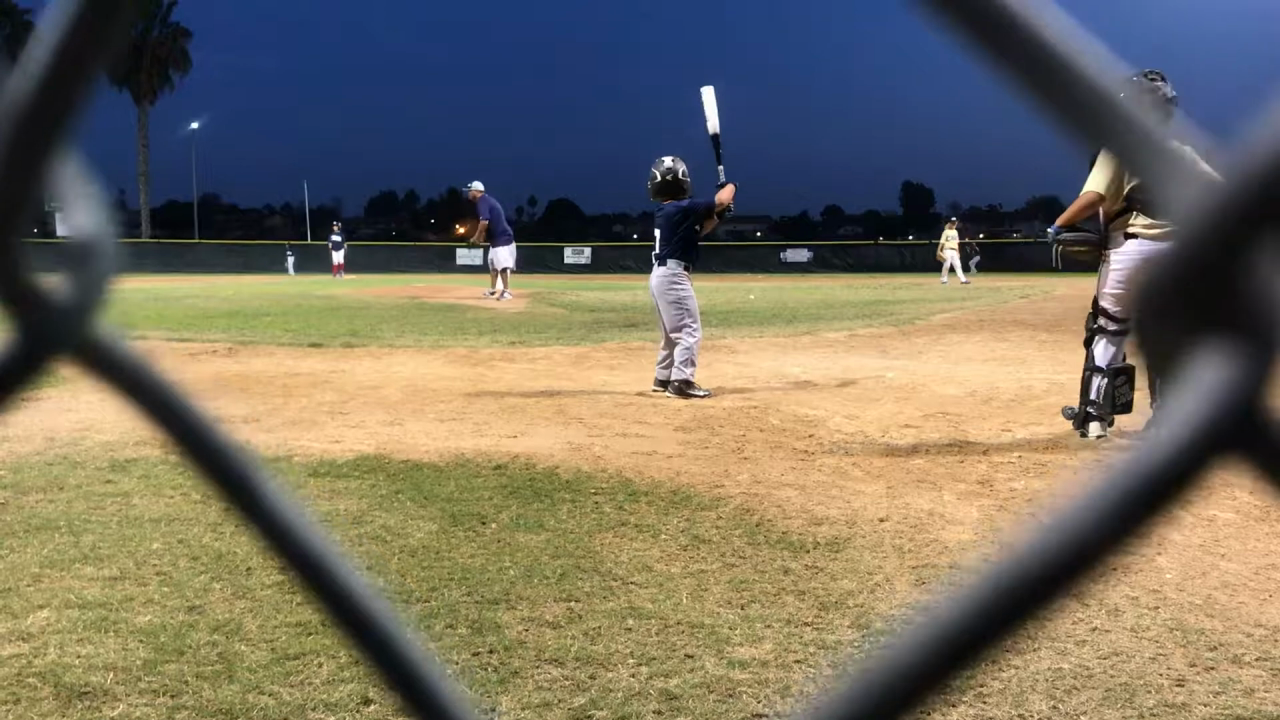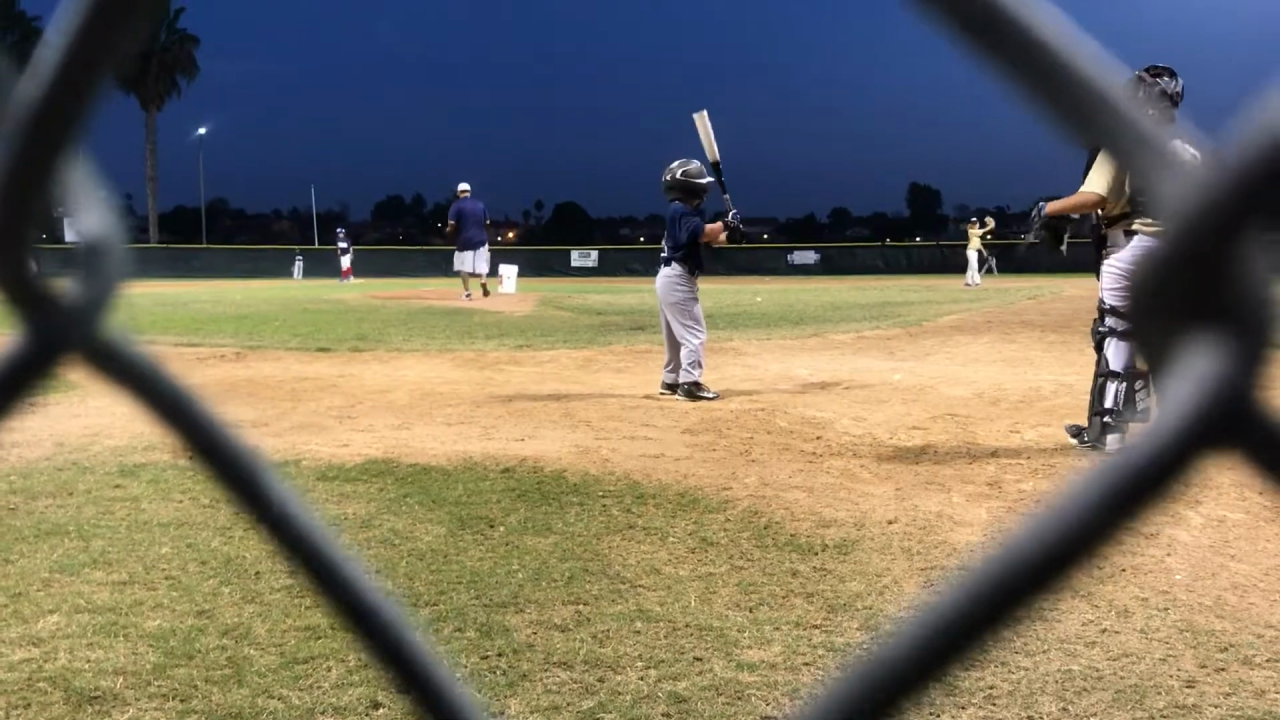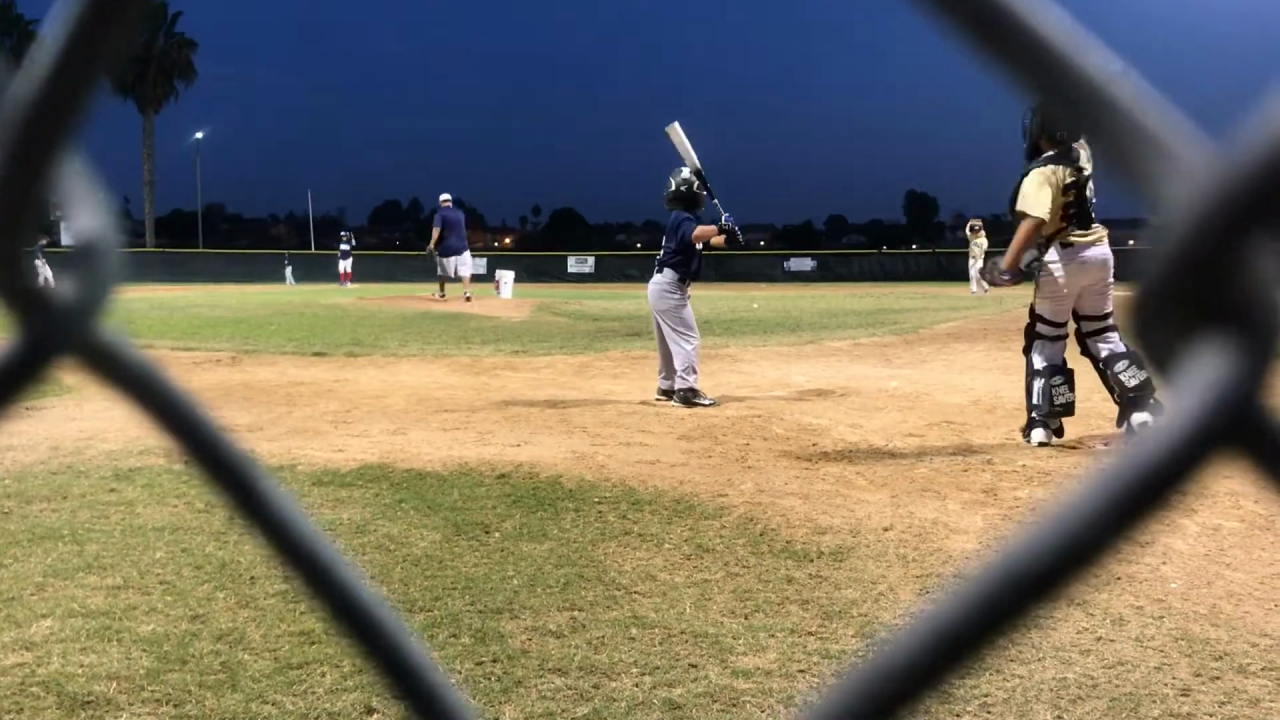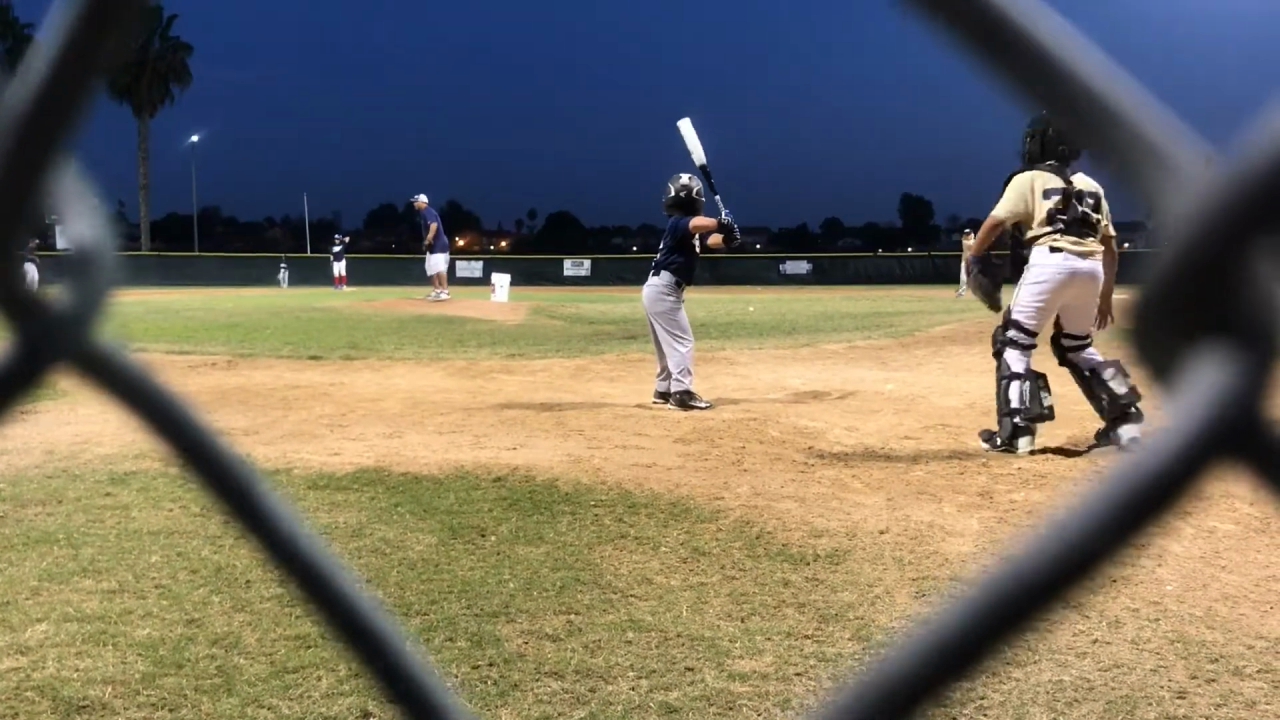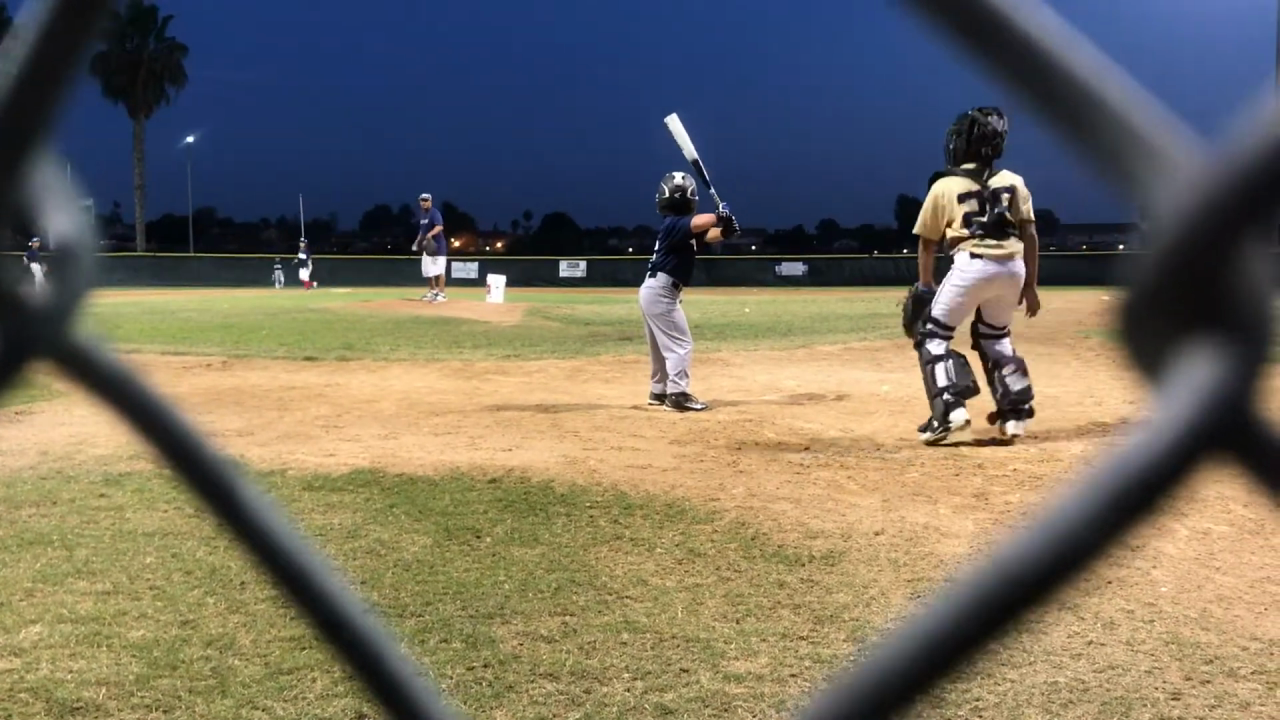
dt=1s
person 1, frame 1
left shoulder: (1118, 149)
right shoulder: (1181, 151)
left elbow: (1093, 197)
left wrist: (1058, 225)
left hip: (1128, 247)
right hip: (1172, 247)
left knee: (1107, 329)
left ankle: (1094, 416)
person 1, frame 2
right shoulder: (1187, 152)
left elbow: (1093, 198)
left wrist: (1047, 208)
left hip: (1129, 246)
left knee: (1116, 336)
left ankle: (1108, 428)
person 1, frame 3
left shoulder: (1041, 173)
right shoulder: (1081, 152)
left elbow: (1034, 223)
left wrist: (1006, 264)
left hip: (1063, 259)
right hip: (1099, 253)
left knee: (1045, 341)
right knee: (1103, 335)
left ankle: (1042, 424)
right ankle: (1141, 408)
person 1, frame 4
left shoulder: (1027, 181)
right shoulder: (1091, 185)
left elbow: (993, 224)
right elbow: (1110, 246)
left wrist: (974, 256)
right wrist: (1106, 296)
left hip: (1051, 263)
right hip: (1091, 266)
left knee: (1012, 344)
right knee: (1079, 348)
left ankle: (1016, 432)
right ankle: (1125, 421)
person 1, frame 5
left shoulder: (944, 185)
right shoulder: (1013, 182)
left elbow: (927, 241)
right elbow: (1029, 236)
left wrist: (926, 283)
right wrist: (1031, 285)
left hip: (972, 265)
right hip: (1012, 267)
left knee: (933, 335)
right knee: (995, 338)
left ankle: (951, 411)
right ankle: (1013, 415)
person 2, frame 1
left shoulder: (665, 211)
right shoulder: (682, 209)
left elbow: (697, 231)
right elbow: (720, 202)
left wrist: (716, 216)
right wrist: (730, 186)
left hip: (661, 274)
right hip: (673, 276)
left knee: (673, 331)
right knee: (689, 330)
left ankle: (664, 378)
right ankle: (681, 382)
person 2, frame 2
left shoulder: (684, 211)
right shoulder: (680, 211)
left elbow: (707, 238)
right elbow: (704, 232)
left wrist: (729, 236)
right wrist: (726, 223)
left hip: (672, 278)
right hip: (677, 279)
left knee: (676, 333)
right knee: (694, 332)
left ankle: (671, 381)
right ankle: (690, 384)
person 2, frame 3
left shoulder: (683, 219)
right shoulder: (682, 219)
left elbow: (707, 240)
right elbow: (696, 235)
left wrist: (728, 238)
right wrist: (720, 227)
left hip: (663, 286)
right hip: (669, 287)
left knee: (670, 340)
right knee: (687, 339)
left ankle: (667, 387)
right ankle: (685, 390)
person 2, frame 4
left shoulder: (682, 225)
right shoulder: (678, 223)
left elbow: (708, 239)
right elbow: (697, 224)
left wrist: (726, 238)
right wrist: (720, 222)
left hip: (661, 290)
right hip: (663, 290)
left knee: (668, 342)
right knee: (681, 342)
left ankle: (664, 389)
right ankle: (681, 393)
person 2, frame 5
left shoulder: (678, 224)
right shoulder: (675, 224)
left elbow: (706, 235)
right elbow: (699, 223)
left wrist: (724, 231)
right wrist: (718, 216)
left hip: (655, 291)
right hip: (661, 291)
left knee: (663, 344)
right knee: (680, 343)
left ankle: (659, 391)
right ankle: (677, 395)
